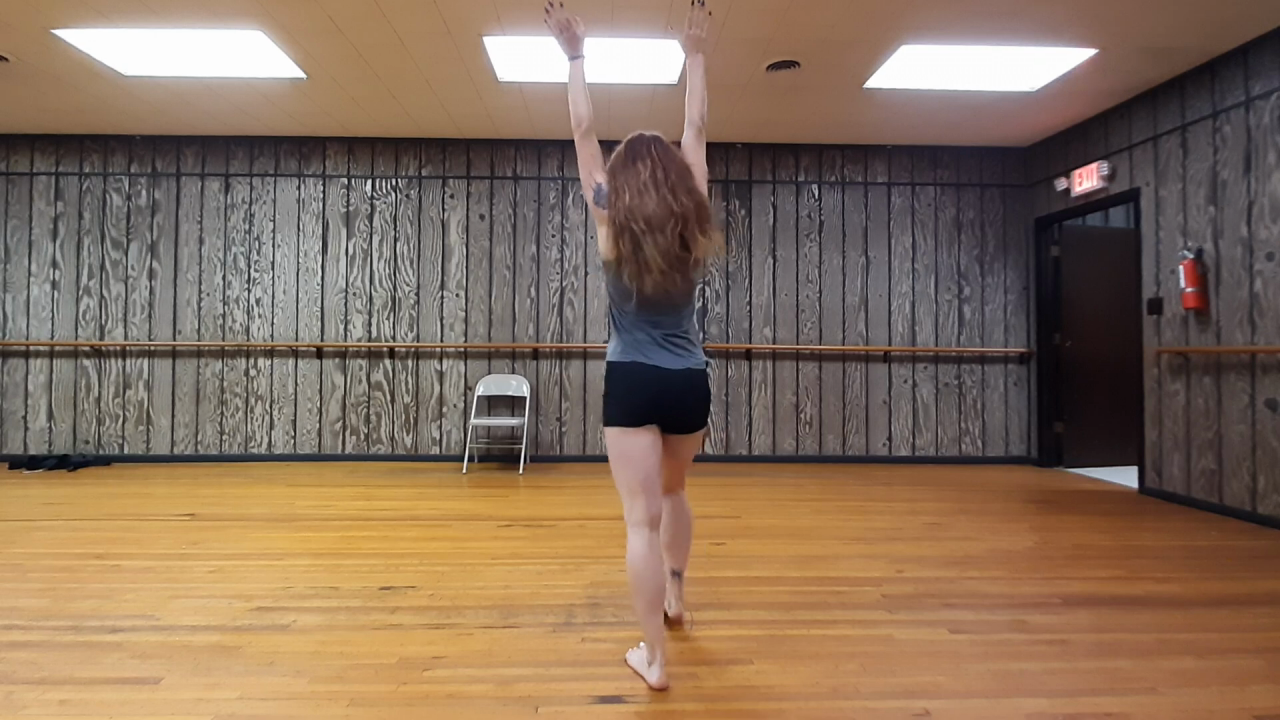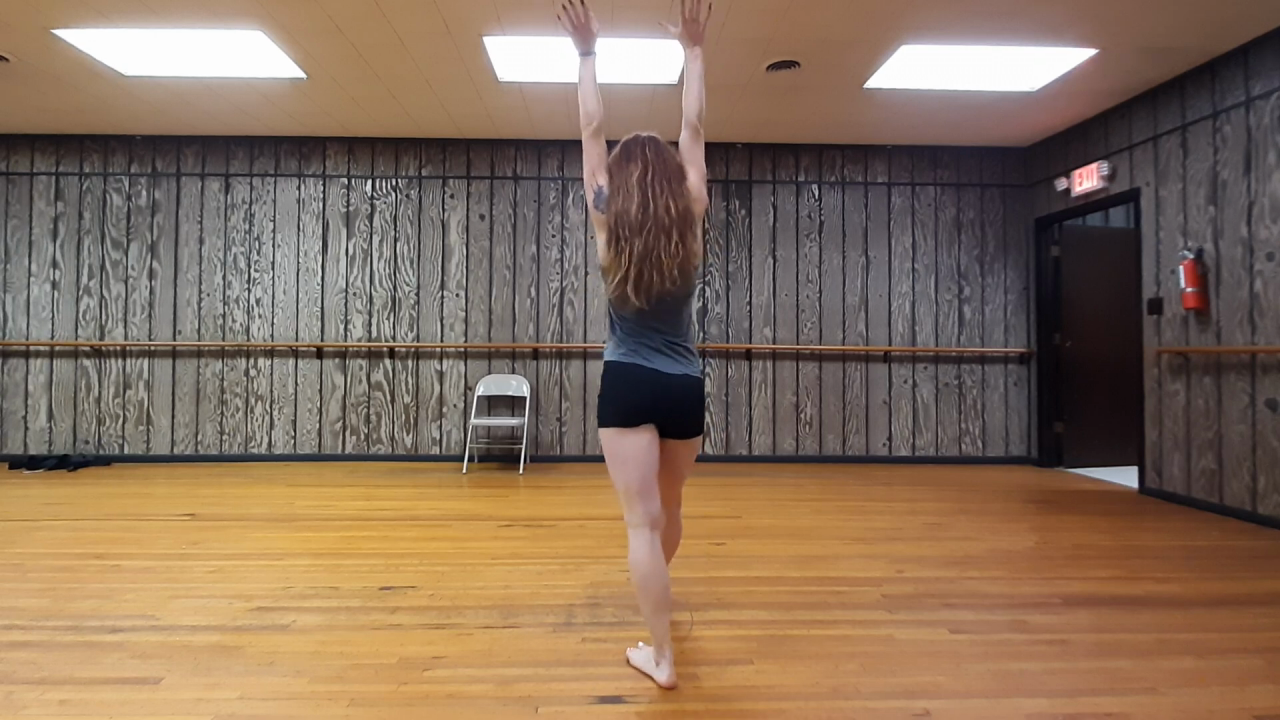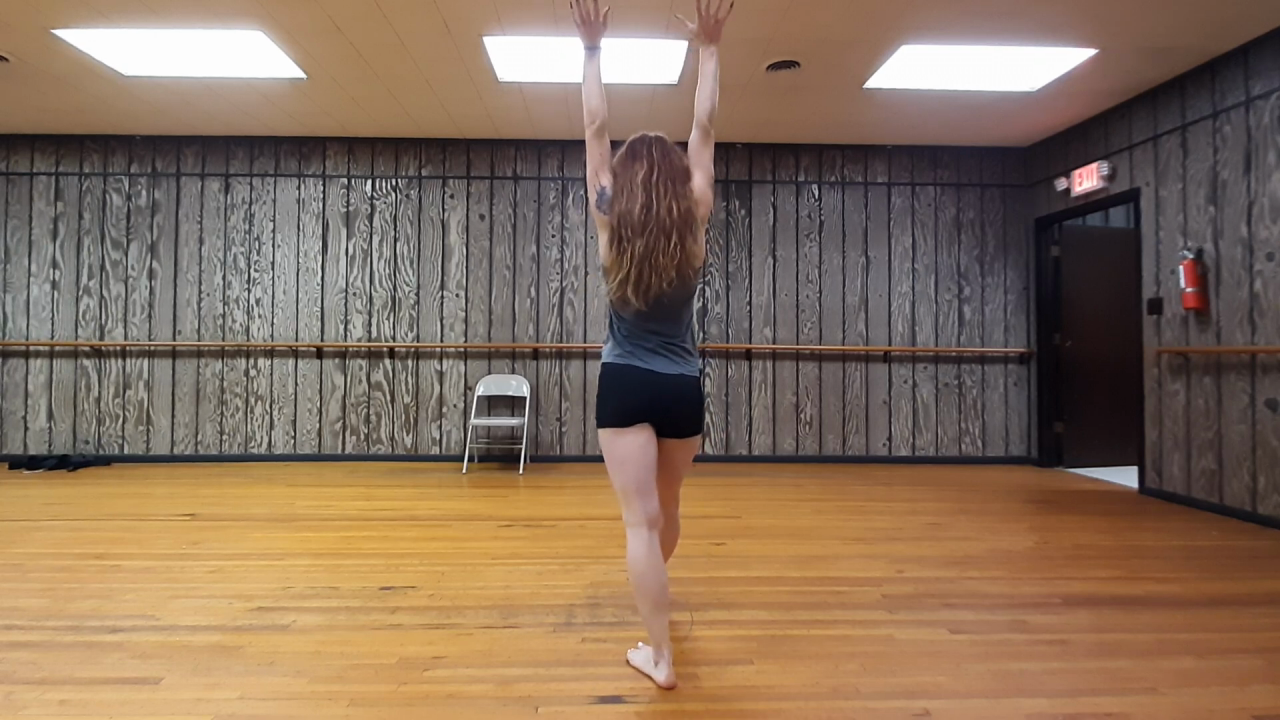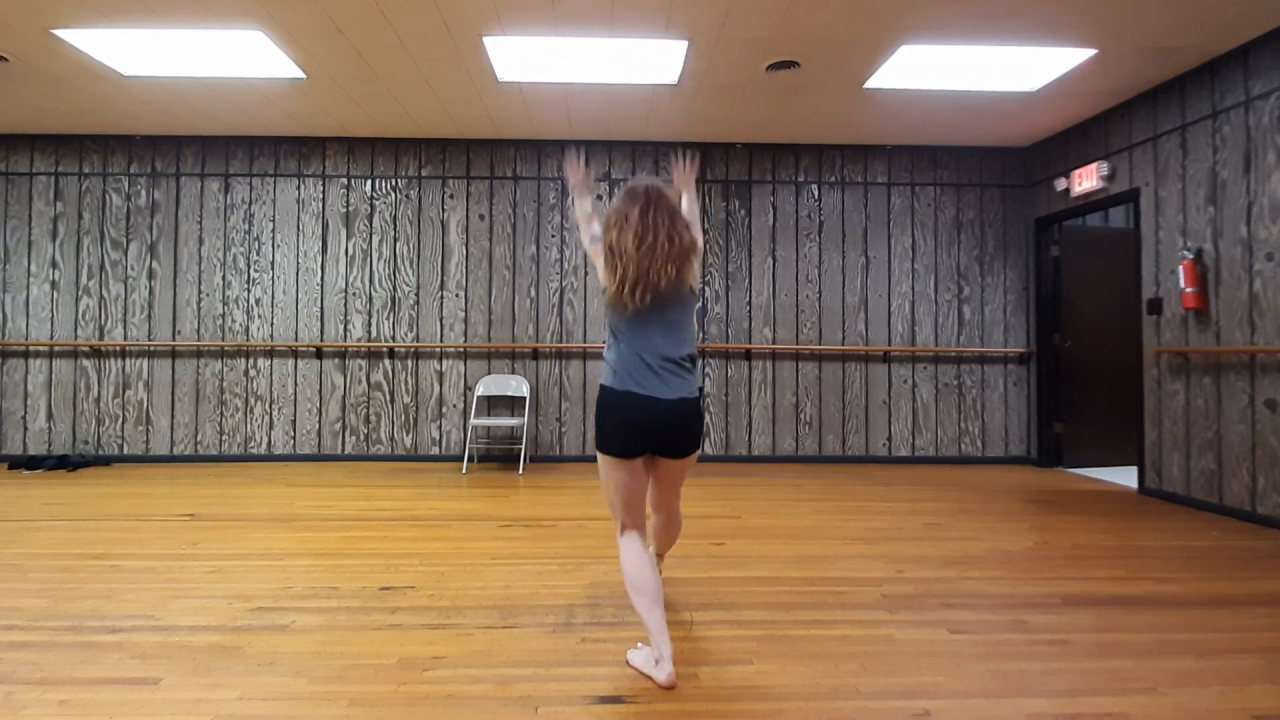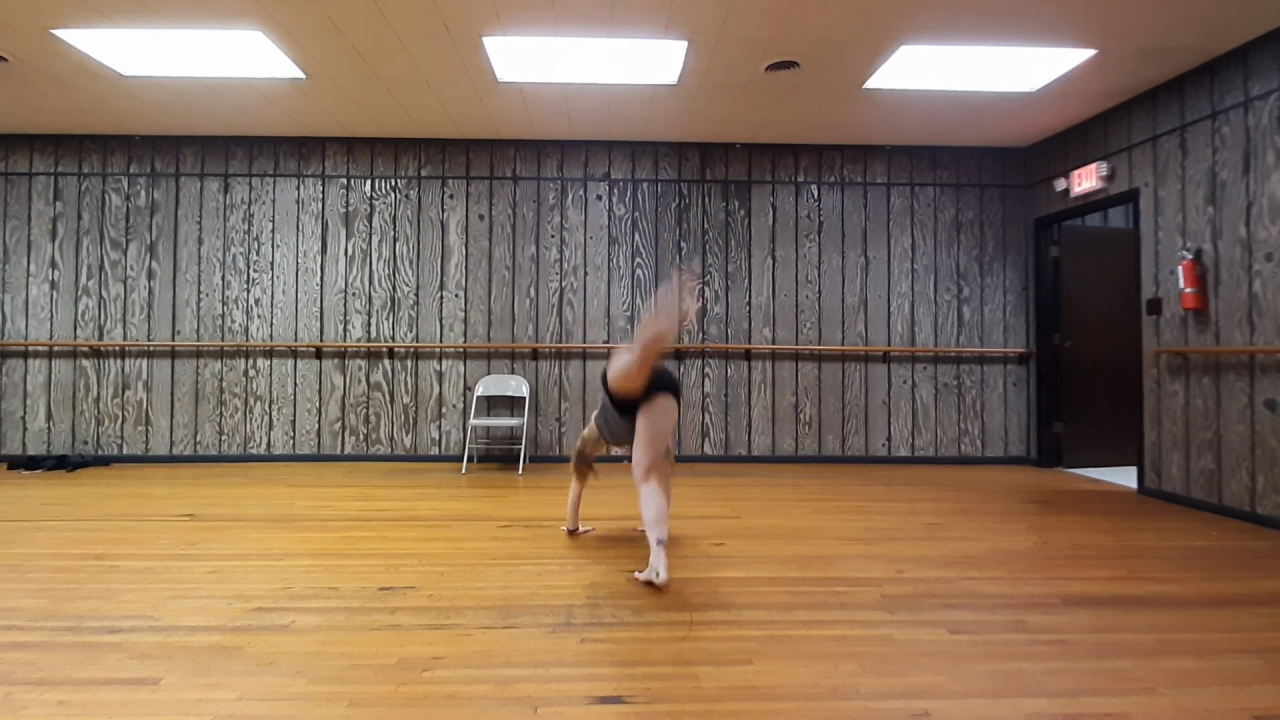
dt=1s
person 1, frame 1
left shoulder: (610, 220)
right shoulder: (690, 221)
left elbow: (583, 133)
right elbow: (695, 132)
left hip: (632, 382)
right hip: (689, 381)
left knee: (642, 519)
right knee: (673, 493)
left ankle: (653, 655)
right ankle: (674, 596)
person 1, frame 2
left shoulder: (609, 224)
right shoulder: (689, 223)
left elbow: (593, 132)
right elbow: (694, 131)
left hip: (627, 386)
right hip: (685, 387)
left knee: (643, 523)
right knee: (669, 510)
left ankle: (660, 655)
right ankle: (656, 587)
person 1, frame 3
left shoulder: (610, 225)
right shoulder: (693, 225)
left elbow: (595, 129)
right elbow: (704, 131)
left hip: (625, 386)
right hip: (683, 388)
left knee: (641, 522)
right knee: (667, 510)
left ankle: (660, 655)
right ankle: (654, 587)
person 1, frame 4
left shoulder: (610, 259)
right shoulder: (687, 260)
left elbow: (587, 223)
right elbow: (692, 221)
left wrist: (580, 192)
right wrist: (686, 188)
left hip: (622, 408)
right hip: (682, 411)
left knee: (631, 531)
right knee: (667, 506)
left ankle: (660, 656)
right ankle: (655, 566)
person 1, frame 5
left shoulder: (598, 429)
left elbow: (578, 479)
right elbow: (651, 477)
left wrist: (573, 523)
left hip: (633, 378)
right hip: (658, 387)
right knee: (648, 478)
right ankle: (658, 563)
